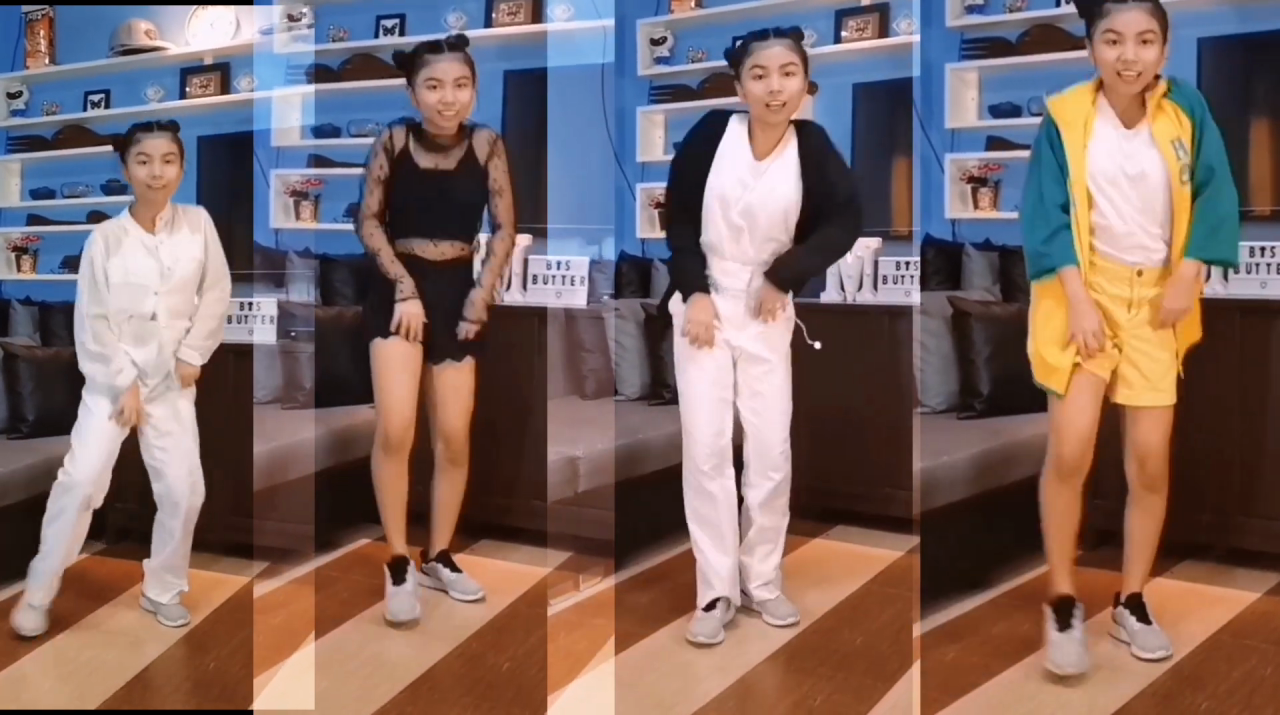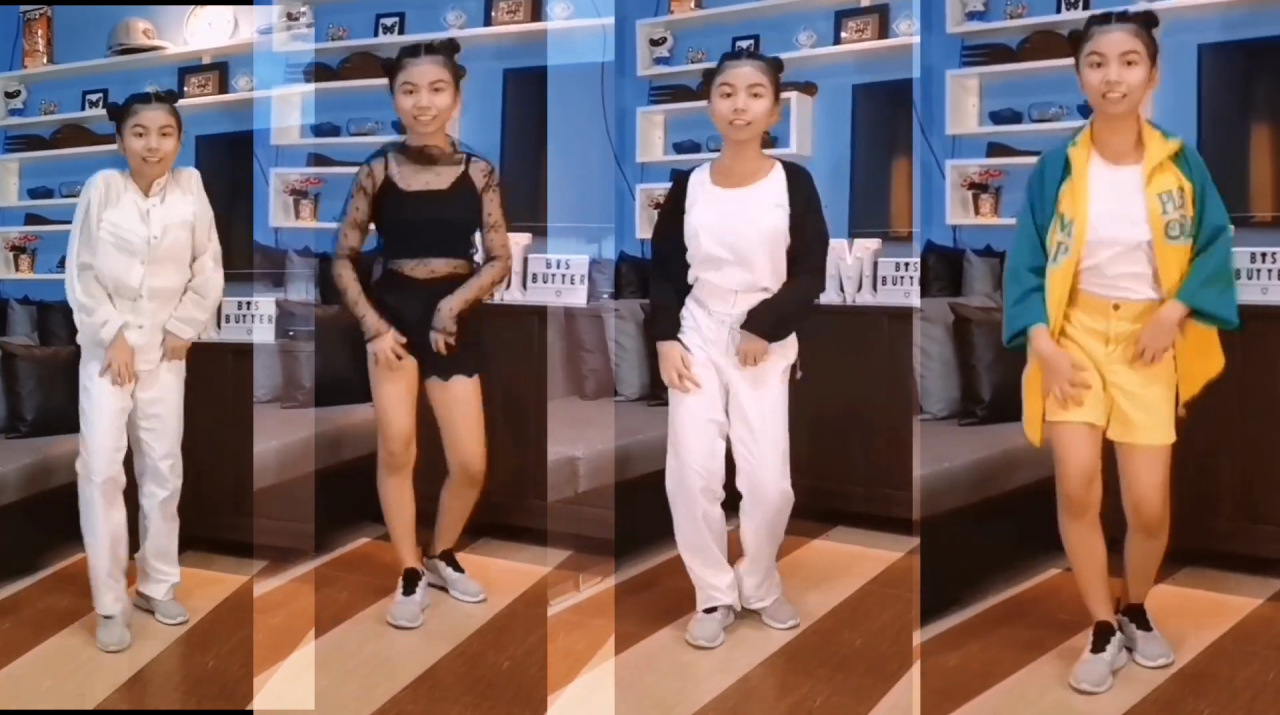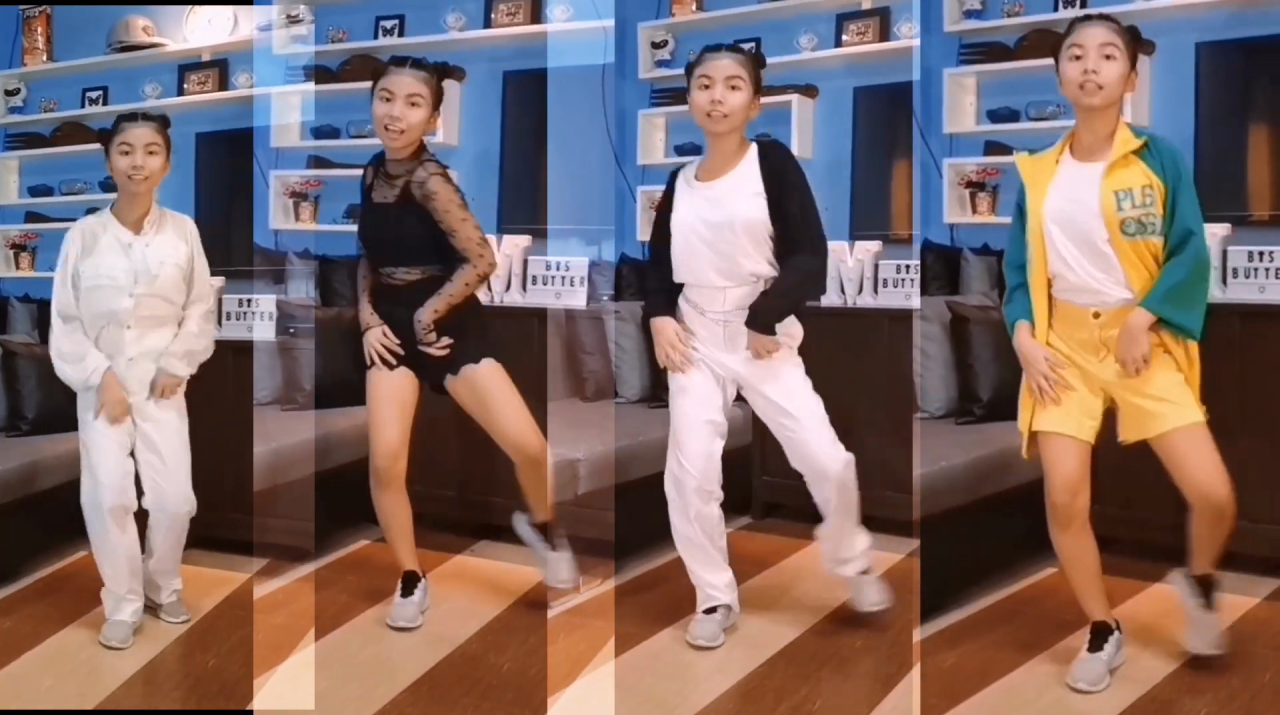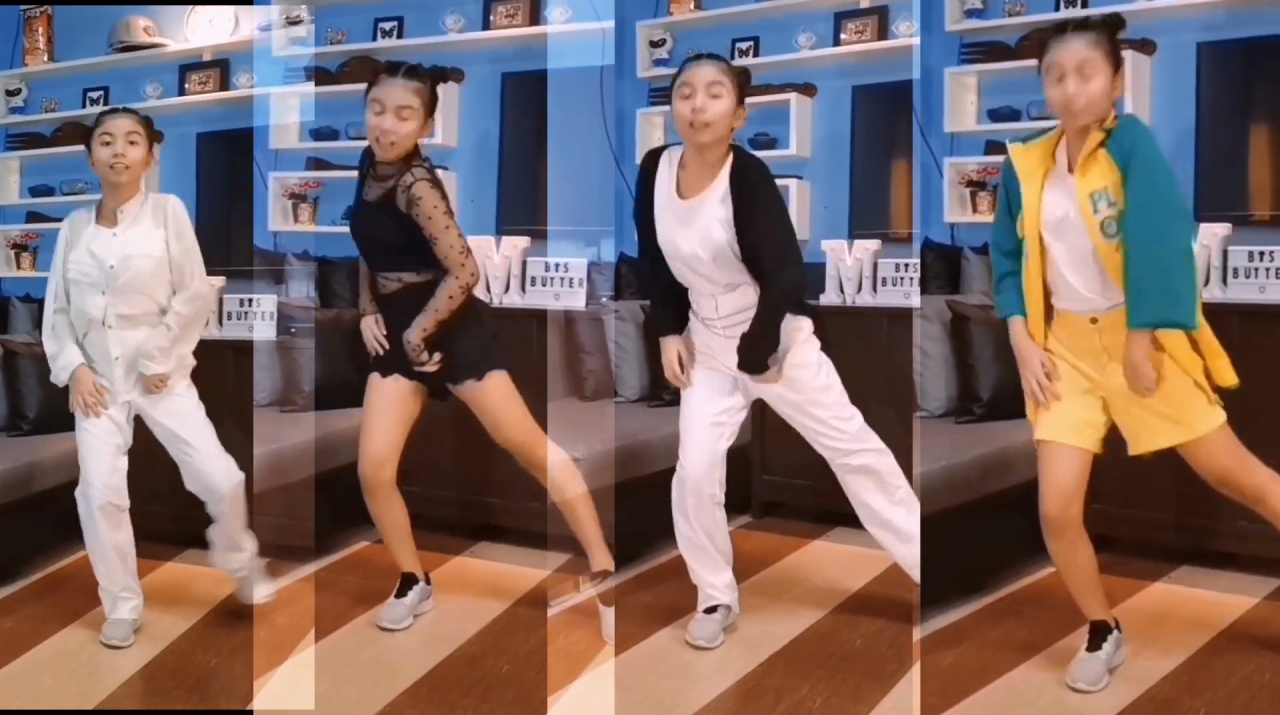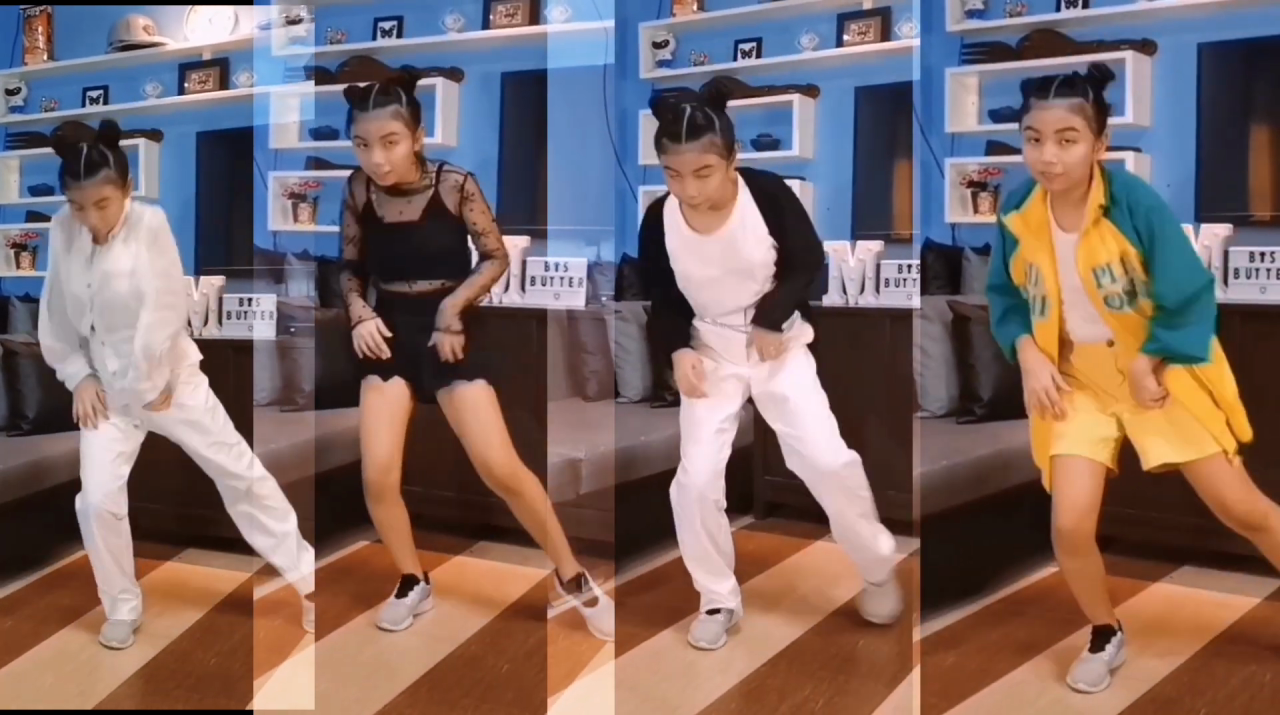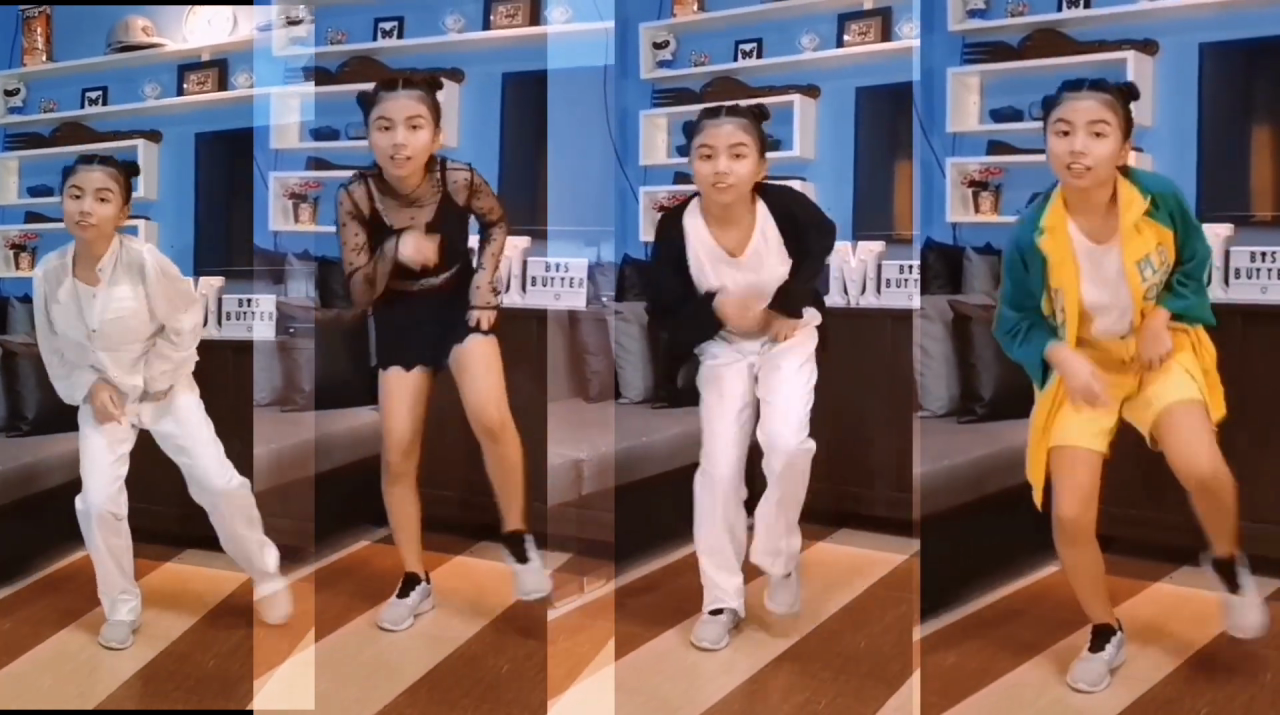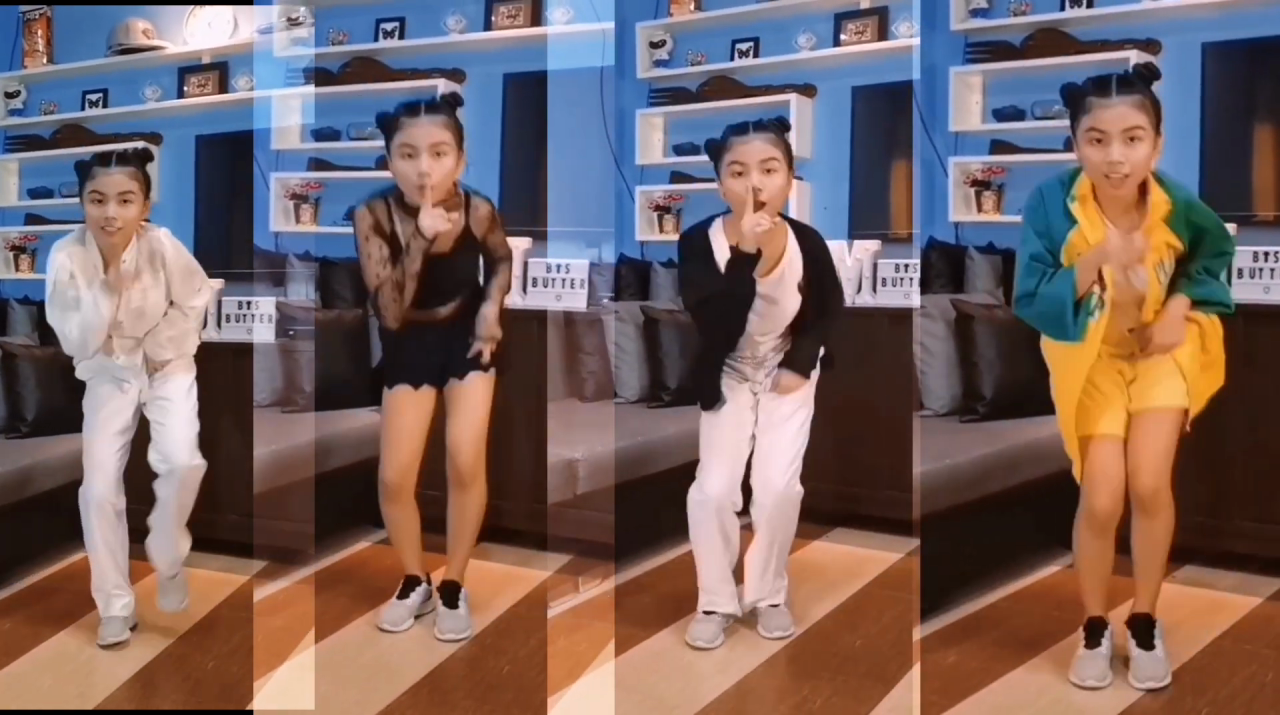
dt=0.2s
person 1, frame 1
left shoulder: (1184, 107)
right shoulder: (1062, 119)
left elbow: (1218, 193)
right elbow: (1044, 215)
left wrist: (1188, 274)
right wrist: (1075, 295)
left hip: (1154, 300)
right hip: (1083, 297)
left knee: (1151, 461)
right knee: (1069, 450)
left ankle: (1133, 600)
right ankle: (1062, 600)
person 1, frame 2
left shoulder: (1180, 160)
right shoulder: (1056, 169)
left elbow: (1215, 244)
right elbow: (1027, 266)
left wrist: (1175, 310)
right wrist: (1041, 343)
left hip: (1148, 340)
right hip: (1072, 337)
left knee: (1150, 505)
right knee: (1077, 487)
left ankle: (1134, 609)
right ankle: (1105, 629)
person 1, frame 3
left shoulder: (1156, 158)
right shoulder: (1036, 171)
left elbow: (1188, 254)
right elbow: (1020, 266)
left wrist: (1145, 319)
right wrist: (1024, 337)
left hip: (1140, 343)
right hip: (1059, 343)
left knee: (1212, 491)
right knee: (1063, 499)
left ankle: (1199, 579)
right ankle: (1103, 630)
person 1, frame 4
left shoulder: (1132, 142)
right shoulder: (1021, 167)
left elbow: (1162, 246)
right elbow: (1009, 262)
left wrist: (1141, 338)
right wrist: (1021, 339)
left hip: (1150, 341)
right hip: (1065, 349)
right knee: (1058, 511)
right ankle: (1103, 631)
person 1, frame 5
left shoulder: (1134, 200)
right shoulder: (1018, 214)
left elbow: (1186, 290)
right elbow: (1006, 296)
left wrist: (1157, 364)
right wrist: (1029, 354)
left hip: (1153, 364)
right hip: (1075, 373)
right knee: (1071, 525)
right ankle: (1106, 633)
person 1, frame 6
left shoulder: (1161, 200)
right shoulder: (1033, 230)
left elbow: (1192, 263)
right elbow: (1015, 323)
left wrist: (1162, 322)
right wrist: (1065, 362)
left hip: (1160, 350)
right hip: (1082, 369)
left knee: (1204, 472)
right knee: (1073, 514)
left ankle: (1228, 563)
right ankle: (1104, 632)
person 1, frame 7
left shoulder: (1177, 204)
right shoulder: (1052, 210)
left elbow: (1217, 251)
right elbow: (1031, 303)
left wrist: (1185, 302)
right wrist: (1100, 263)
left hip: (1160, 343)
right hip: (1091, 357)
left knee: (1149, 482)
right knee: (1101, 500)
left ankle: (1145, 623)
right ankle: (1096, 629)
person 2, frame 1
left shoulder: (811, 144)
right shoulder: (712, 133)
left elbow: (844, 221)
right elbow: (678, 217)
left wrist: (783, 278)
right wrist: (694, 291)
left hip: (765, 315)
right hip: (703, 307)
left knee: (771, 454)
right knee: (706, 447)
left ankle: (762, 582)
right ankle: (716, 589)
person 2, frame 2
left shoulder: (793, 182)
right shoulder: (688, 186)
left elbow: (809, 275)
right elbow: (664, 269)
left wrist: (764, 326)
right wrist: (666, 337)
left hip: (763, 347)
right hip: (695, 341)
left knee: (769, 485)
right knee: (692, 477)
left ankle: (759, 587)
right ankle: (714, 596)
person 2, frame 3
left shoulder: (774, 160)
right shoulder: (681, 179)
left elbow: (808, 257)
right elbow: (661, 259)
left wrist: (767, 317)
right wrist: (660, 316)
left hip: (763, 337)
right hip: (697, 340)
left knee: (827, 461)
right knee: (689, 475)
left ankle: (853, 562)
right ankle: (715, 598)
person 2, frame 4
left shoulder: (747, 175)
right shoulder: (654, 169)
left elbow: (783, 271)
left wrist: (758, 353)
right wrist: (669, 332)
left hip: (774, 340)
right hip: (706, 342)
left knee: (852, 447)
right knee: (695, 474)
right ankle: (717, 597)
person 2, frame 5
left shoulder: (767, 192)
right shoulder: (660, 217)
left elbow: (808, 261)
right elbow: (660, 297)
left wrist: (772, 319)
right wrist: (678, 349)
left hip: (774, 343)
right hip: (707, 353)
left knee: (827, 460)
right knee: (695, 481)
left ankle: (878, 565)
right ankle: (718, 600)
person 2, frame 6
left shoulder: (784, 204)
right shoulder: (676, 228)
left elbow: (822, 239)
right elbow: (663, 311)
left wrist: (790, 304)
right wrist: (717, 310)
left hip: (785, 335)
right hip: (724, 346)
left knee: (788, 445)
right knee: (720, 468)
left ankle: (778, 556)
right ankle: (723, 599)
person 2, frame 7
left shoulder: (805, 242)
right shoulder: (699, 243)
left elbow: (829, 305)
right elbow: (713, 328)
left wrist: (801, 362)
right wrist: (745, 254)
left hip: (786, 369)
right hip: (728, 374)
left knee: (777, 486)
right knee: (715, 489)
left ankle: (768, 595)
right ankle: (716, 602)
person 3, frame 1
left shoulder: (486, 141)
right shoulder: (394, 141)
left elbow: (506, 229)
right elbow: (366, 222)
left wrist: (482, 292)
right wrist: (404, 284)
left hip: (456, 298)
right hip: (399, 295)
left knee: (454, 442)
right knee: (395, 430)
left ankle: (439, 556)
right ankle: (399, 563)
person 3, frame 2
left shoulder: (475, 170)
right shoulder: (377, 169)
left elbow: (500, 259)
right elbow: (344, 257)
left wrist: (455, 305)
right wrist: (369, 320)
left hip: (449, 321)
right hip: (391, 316)
left knee: (469, 464)
right knee: (396, 452)
left ankle: (442, 556)
right ankle: (411, 575)
person 3, frame 3
left shoulder: (428, 180)
right shoulder: (376, 171)
left elbow: (481, 259)
left wrist: (428, 316)
right wrist: (367, 318)
left hip: (444, 321)
right hip: (392, 324)
left knee: (527, 445)
right knee: (385, 465)
left ankle: (540, 522)
right ankle: (412, 579)
person 3, frame 4
left shoulder: (422, 184)
right shoulder: (372, 166)
left elbow: (461, 270)
left wrist: (420, 330)
right wrist: (370, 310)
left hip: (451, 328)
right hip: (396, 331)
left knee: (532, 450)
right knee: (373, 473)
left ankle: (604, 571)
right ankle: (413, 580)
person 3, frame 5
left shoulder: (454, 184)
right shoulder: (358, 193)
left elbow: (494, 256)
right elbow: (349, 269)
left wrist: (452, 308)
right wrist: (360, 313)
left hip: (453, 329)
right hip: (392, 337)
left knee: (496, 468)
right knee: (379, 476)
left ankle: (576, 579)
right ankle: (412, 580)
person 3, frame 6
left shoulder: (462, 179)
right shoulder: (356, 197)
left elbow: (497, 224)
right elbow: (362, 293)
left wrist: (485, 277)
right wrist: (394, 256)
left hip: (464, 307)
right hip: (402, 321)
left knee: (490, 419)
right knee: (398, 458)
left ankle: (518, 537)
right ankle: (414, 579)
person 3, frame 7
left shoulder: (480, 212)
right shoulder: (374, 217)
left elbow: (502, 265)
right elbow: (390, 314)
left wrist: (491, 312)
right wrist: (419, 240)
left hip: (466, 337)
right hip: (408, 344)
left knee: (465, 462)
right knee: (395, 477)
left ankle: (452, 586)
right ankle: (414, 584)
person 4, frame 1
left shoulder: (196, 223)
right shoulder: (105, 237)
left elbow: (215, 295)
right elbow: (90, 321)
left wrist: (193, 356)
right wrist: (122, 383)
left hip: (169, 377)
right hip: (108, 375)
left knee: (185, 490)
right knee: (80, 482)
left ankle: (163, 590)
right ankle: (38, 591)
person 4, frame 2
left shoulder: (189, 186)
right shoulder: (102, 187)
left elbow: (208, 267)
right elbow: (80, 272)
left wrist: (185, 328)
right wrist: (110, 334)
left hip: (164, 351)
right hip: (106, 351)
left knee: (163, 470)
right knee: (100, 468)
left ankle: (157, 584)
right ankle: (111, 603)
person 4, frame 3
left shoulder: (182, 229)
right shoulder: (83, 234)
left elbow: (202, 308)
right elbow: (63, 318)
left wrist: (177, 365)
right wrist: (97, 376)
left hip: (159, 381)
right hip: (101, 381)
left knee: (175, 501)
right knee: (106, 496)
left ankle: (161, 587)
right ankle: (124, 606)
person 4, frame 4
left shoulder: (167, 211)
right shoulder: (72, 226)
left elbow: (195, 297)
right elbow: (57, 309)
left wrist: (162, 362)
right wrist: (74, 368)
left hip: (158, 374)
right hip: (95, 377)
left knee: (221, 479)
right knee: (99, 492)
left ankle: (241, 564)
right ankle: (123, 606)
person 4, frame 5
left shoulder: (150, 224)
right shoulder: (61, 231)
left elbow: (165, 316)
right elbow: (52, 319)
left wrist: (150, 387)
right wrist: (78, 376)
left hip: (169, 380)
right hip: (108, 388)
left knee: (240, 473)
right knee: (98, 501)
left ankle: (306, 575)
right ankle: (122, 607)
person 4, frame 6
left shoulder: (146, 259)
right shoulder: (49, 273)
left elbow: (186, 325)
right elbow: (55, 352)
left wrist: (154, 381)
right wrist: (89, 388)
left hip: (166, 387)
right hip: (101, 395)
left knee: (221, 486)
right knee: (98, 503)
left ankle: (265, 573)
right ankle: (121, 608)
person 4, frame 7
left shoulder: (162, 246)
right shoulder: (65, 256)
left elbow: (196, 298)
right elbow: (74, 343)
left wrist: (162, 343)
right wrist: (107, 296)
left hip: (165, 365)
right hip: (108, 375)
left knee: (181, 463)
right knee: (100, 489)
left ankle: (168, 557)
right ankle: (114, 604)
